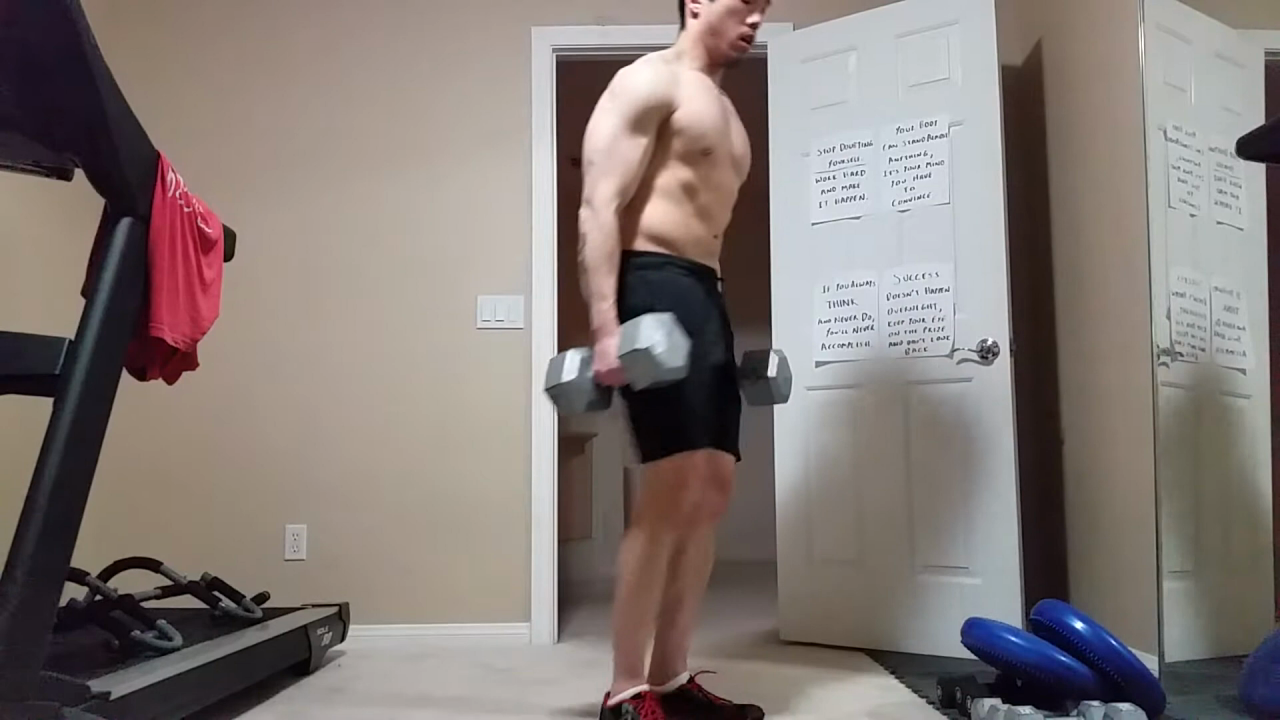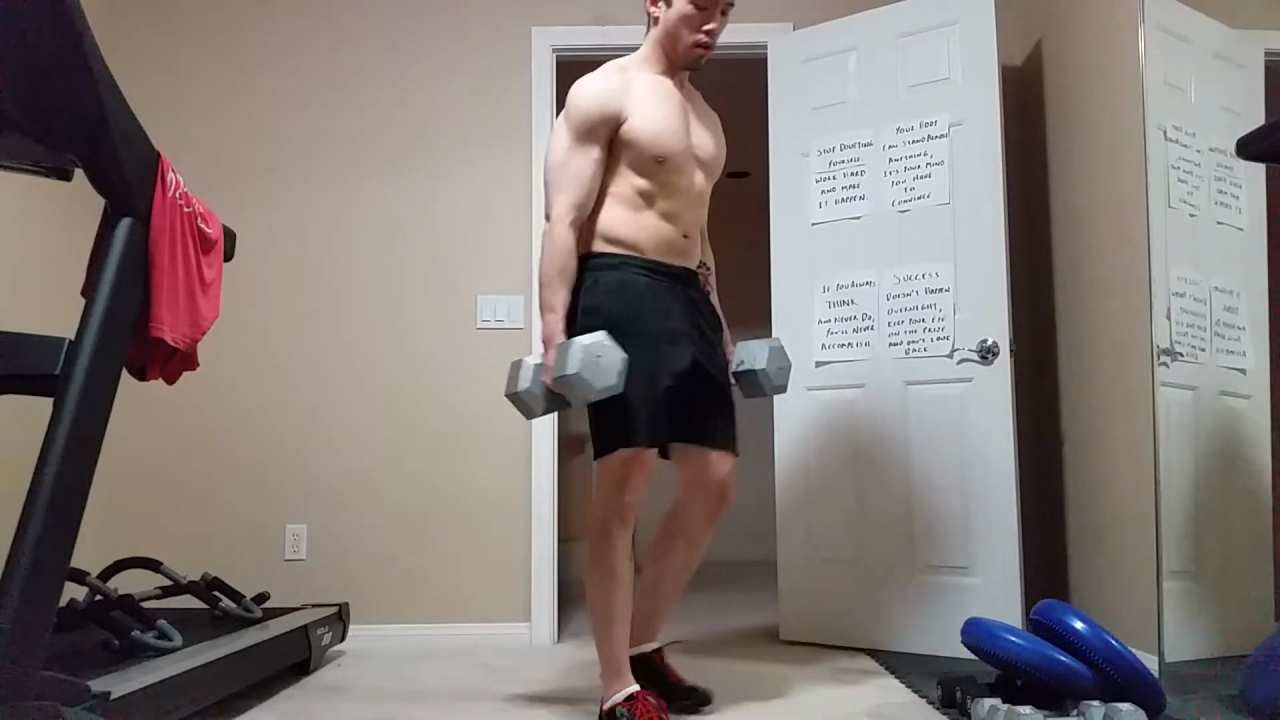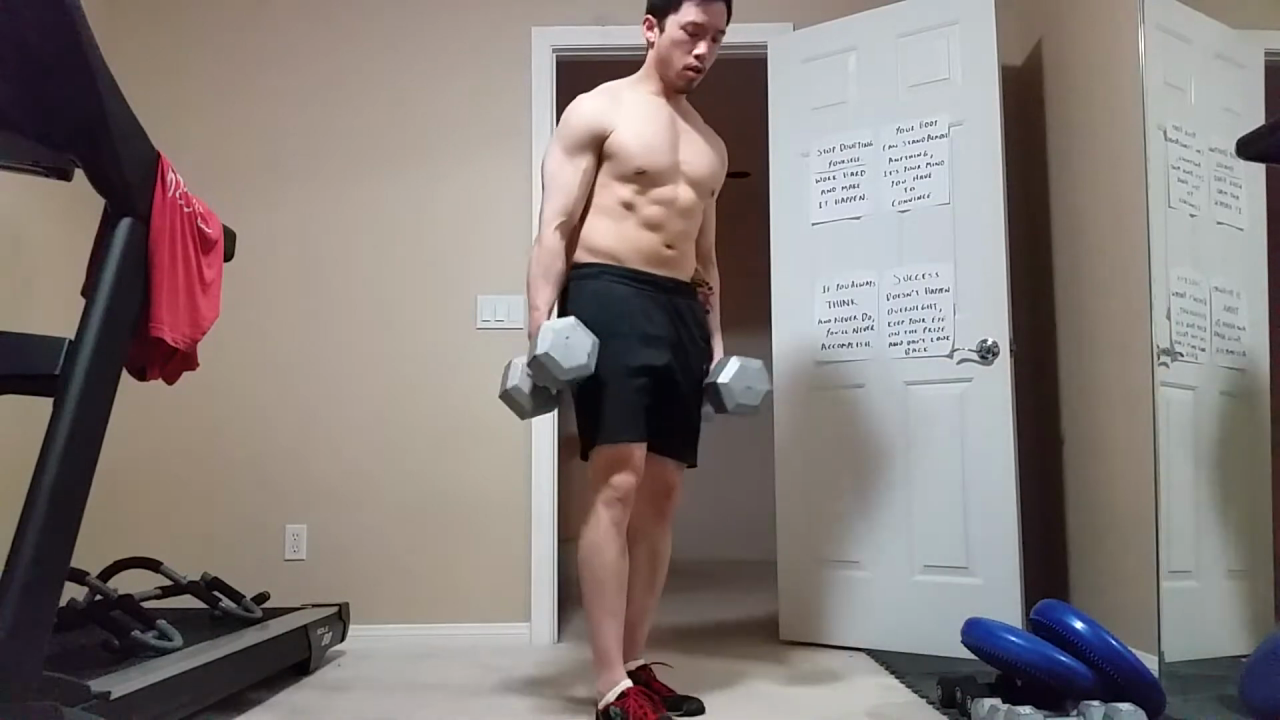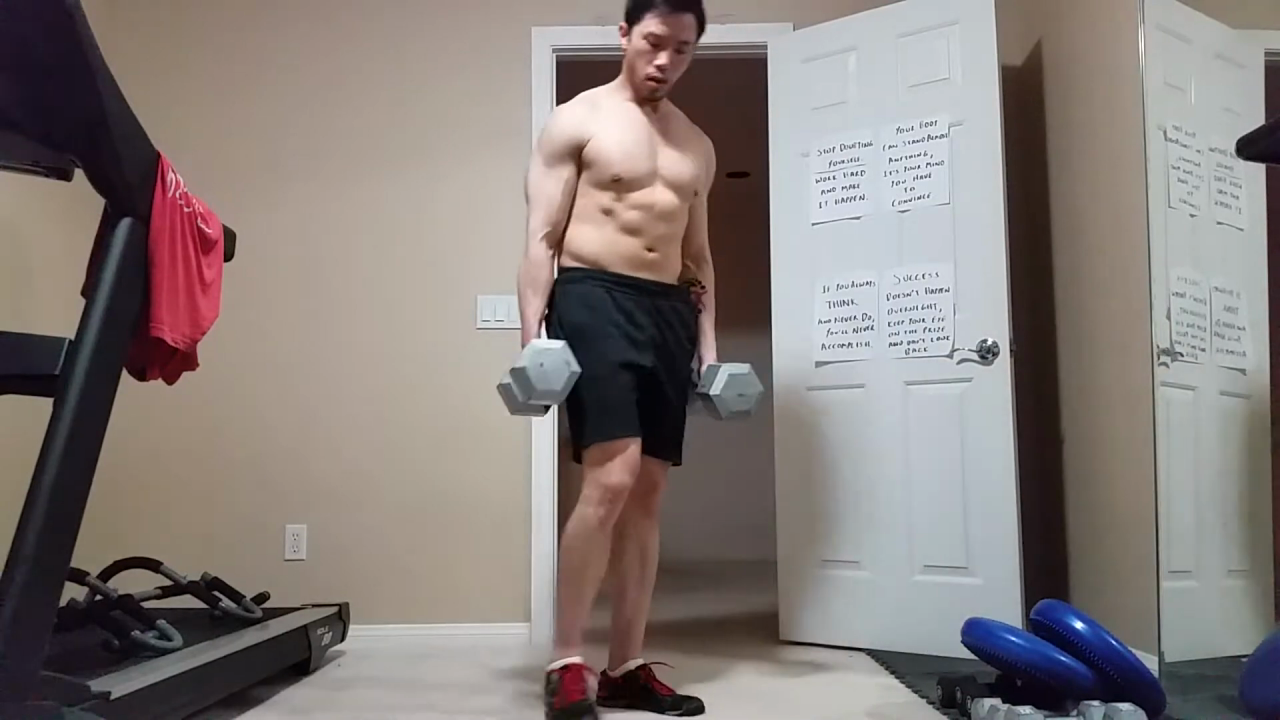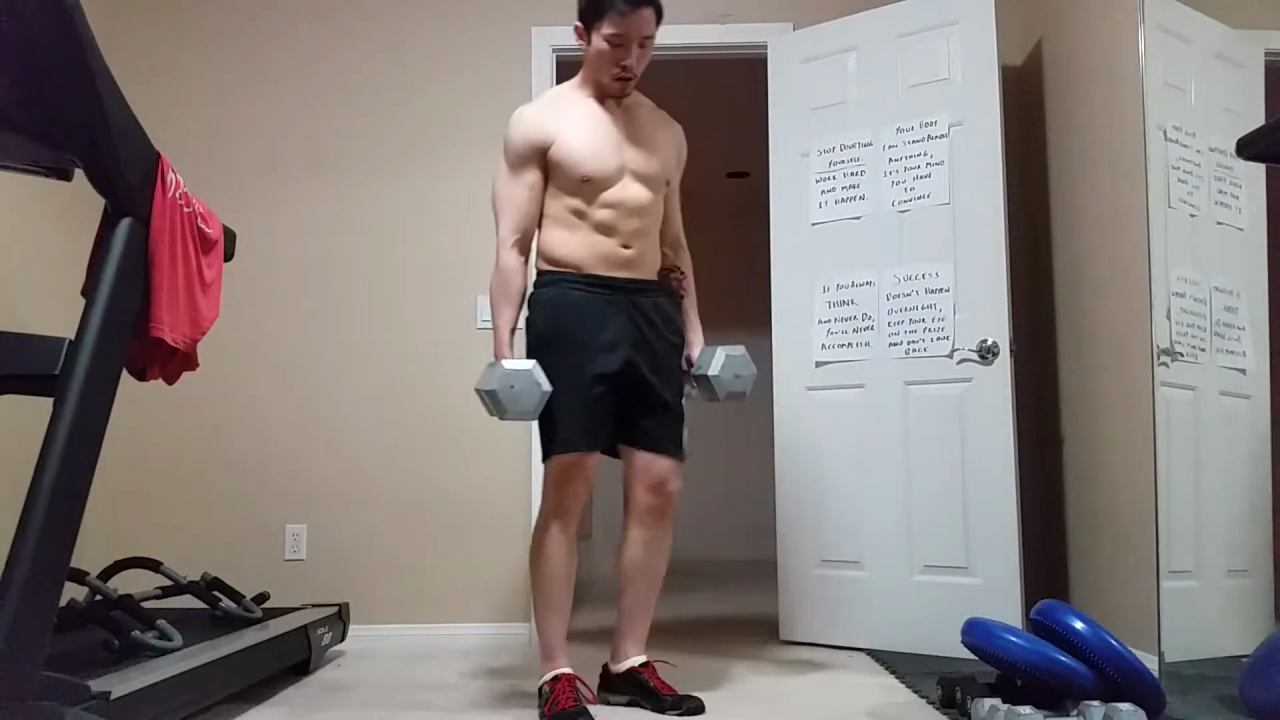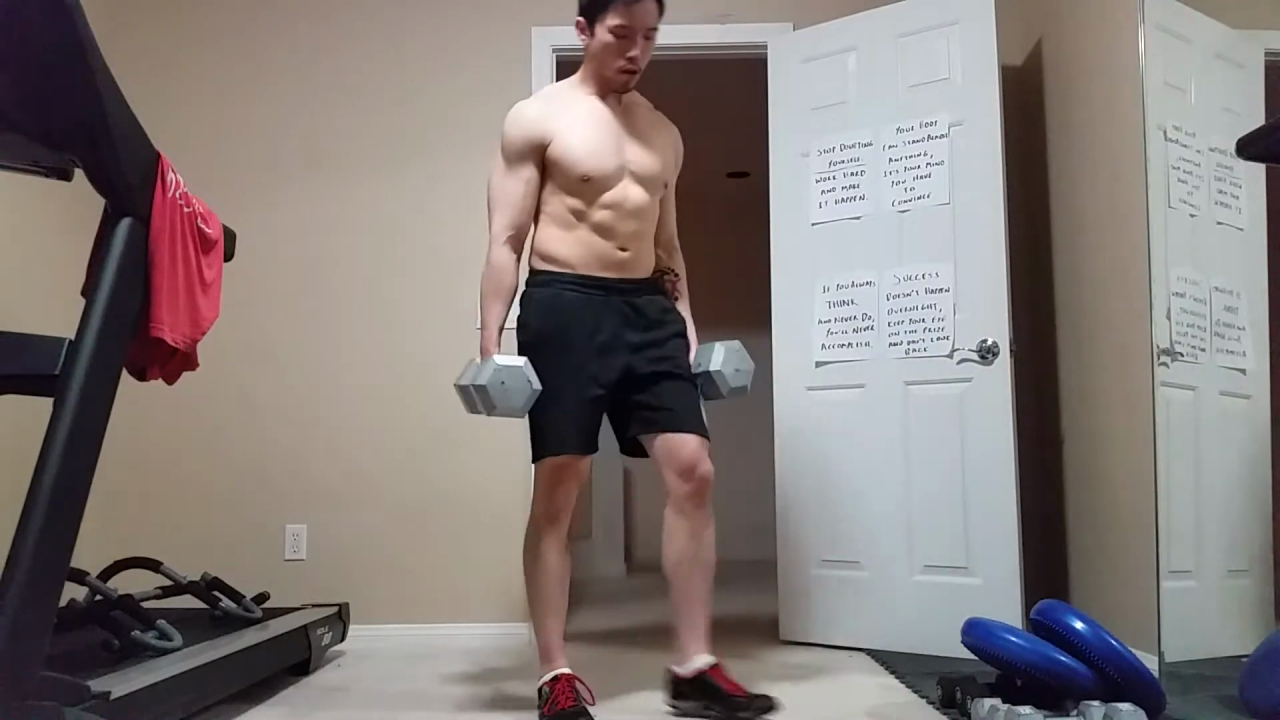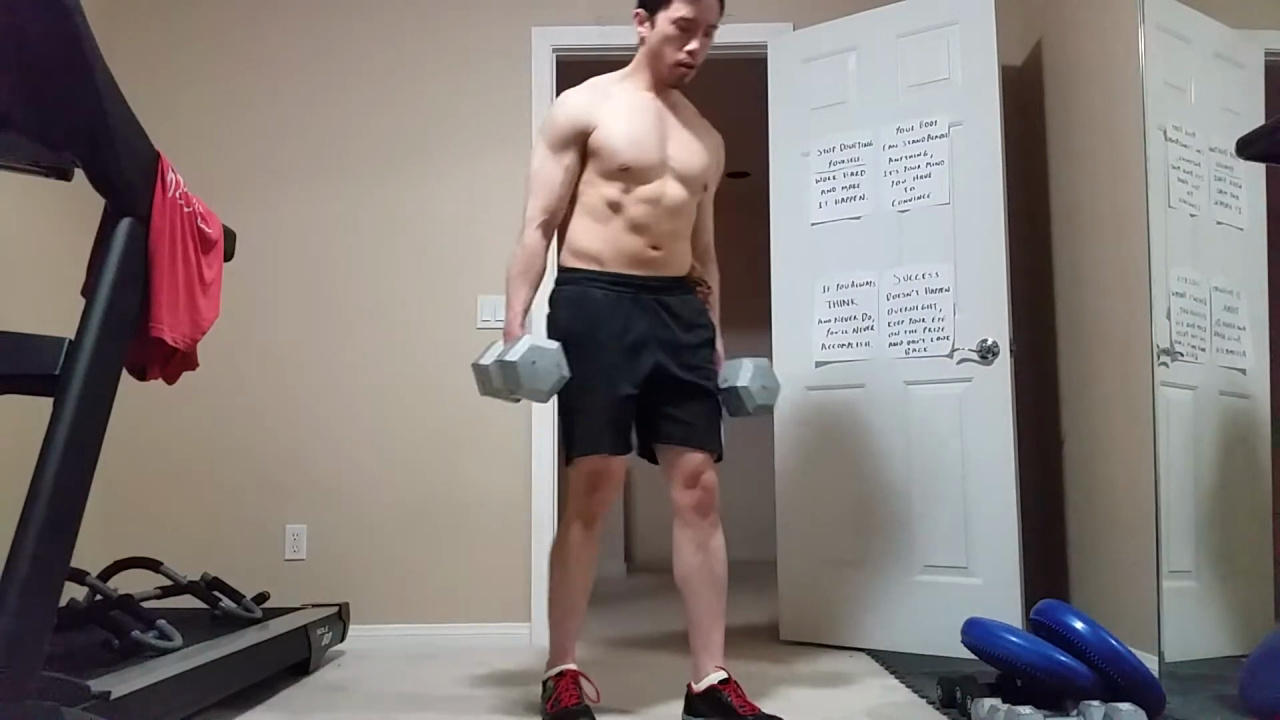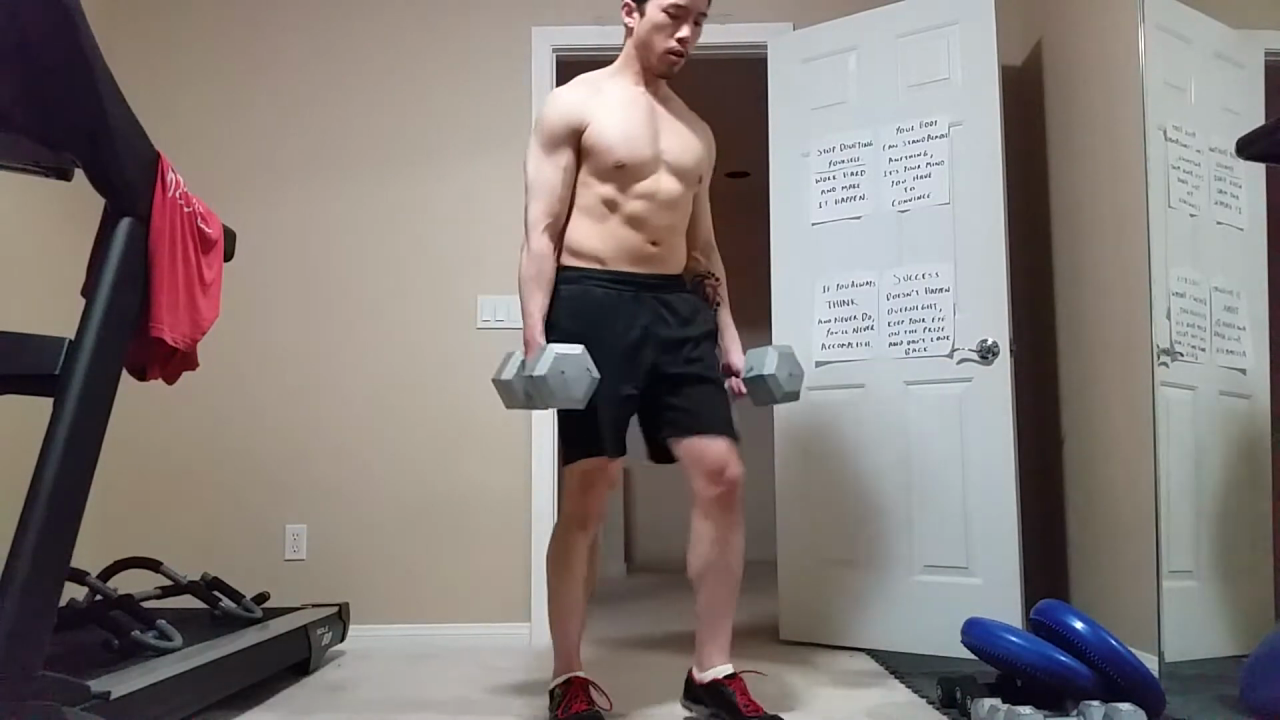
dt=0.3s
person 1, frame 1
left shoulder: (723, 108)
right shoulder: (649, 83)
right elbow: (599, 210)
left wrist: (725, 327)
right wrist: (606, 326)
left hip: (703, 297)
right hip: (655, 289)
left knee: (711, 490)
right knee: (668, 492)
person 1, frame 2
left shoulder: (705, 117)
right shoulder: (604, 93)
right elbow: (562, 223)
left wrist: (719, 322)
right wrist: (555, 335)
left hip: (688, 297)
right hip: (622, 291)
left knee: (714, 481)
right knee: (621, 493)
left ankle: (642, 644)
person 1, frame 3
left shoulder: (710, 145)
right shoulder: (597, 111)
right elbow: (555, 230)
left wrist: (715, 337)
right wrist: (539, 329)
left hip: (680, 311)
right hip: (609, 297)
left knee: (661, 495)
right knee: (617, 485)
person 1, frame 4
left shoulder: (698, 147)
right shoulder: (576, 121)
right elbow: (541, 240)
left wrist: (707, 339)
right wrist: (531, 336)
left hip: (668, 313)
right hip: (594, 301)
left knee: (646, 493)
right knee: (611, 480)
right ankle: (567, 661)
person 1, frame 5
left shoulder: (667, 133)
right shoulder: (538, 122)
right elbow: (512, 245)
left wrist: (692, 328)
right wrist: (502, 347)
left hip: (650, 310)
right hip: (572, 307)
left knee: (657, 488)
right knee: (566, 492)
left ankle: (628, 661)
person 1, frame 6
left shoulder: (664, 134)
right shoulder: (536, 118)
right elbow: (505, 241)
left wrist: (686, 326)
right wrist: (492, 342)
left hip: (645, 310)
right hip: (566, 307)
left knee: (692, 473)
right knee: (558, 494)
person 1, frame 7
left shoulder: (706, 139)
right shoulder: (582, 108)
right elbow: (538, 225)
left wrist: (716, 343)
right wrist: (515, 324)
left hip: (679, 311)
right hip: (595, 302)
left knee: (698, 491)
right knee: (594, 489)
person 1, frame 8
left shoulder: (697, 132)
right shoulder: (574, 105)
right elbow: (542, 231)
left wrist: (728, 336)
right wrist: (534, 331)
left hip: (678, 308)
right hip: (593, 302)
left knee: (721, 477)
right knee: (588, 493)
